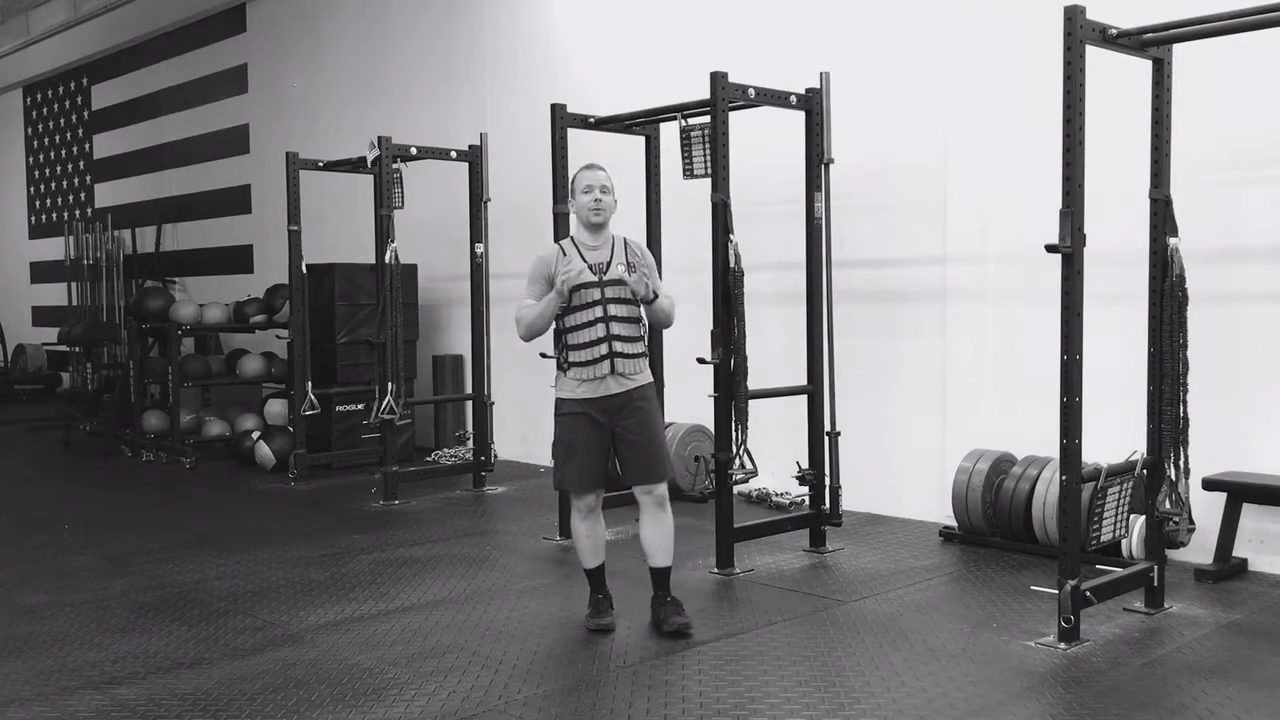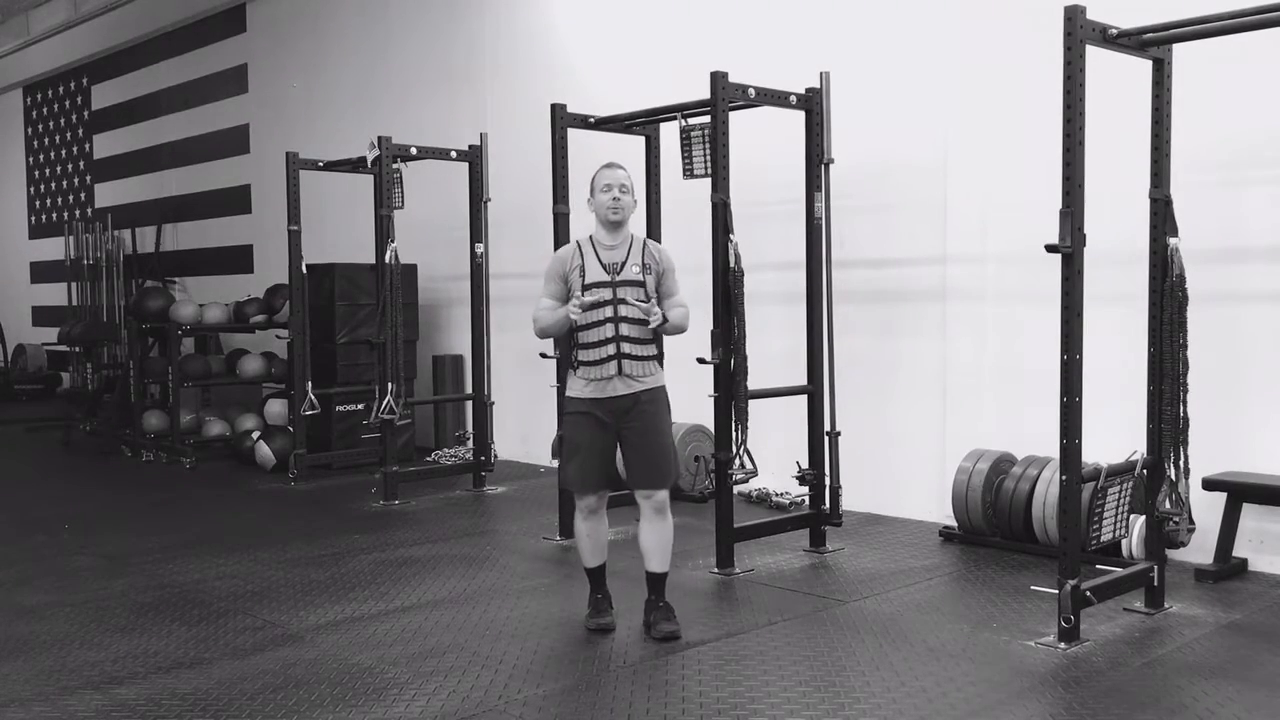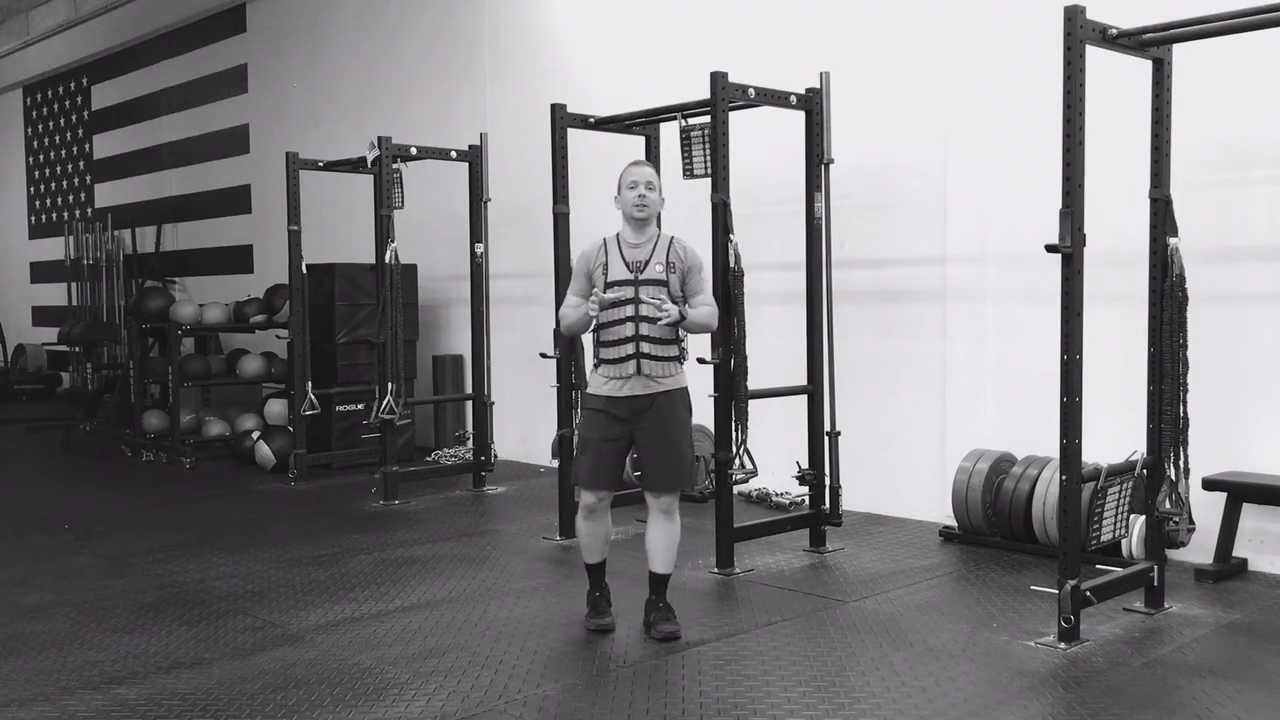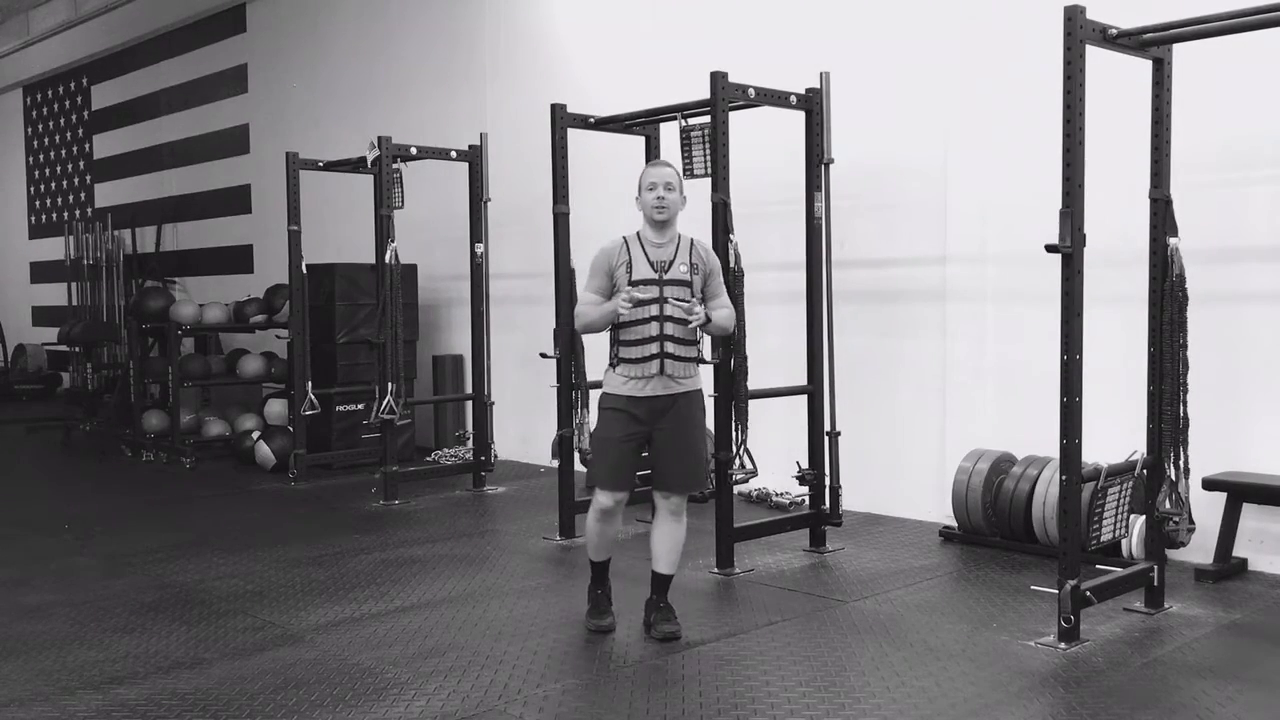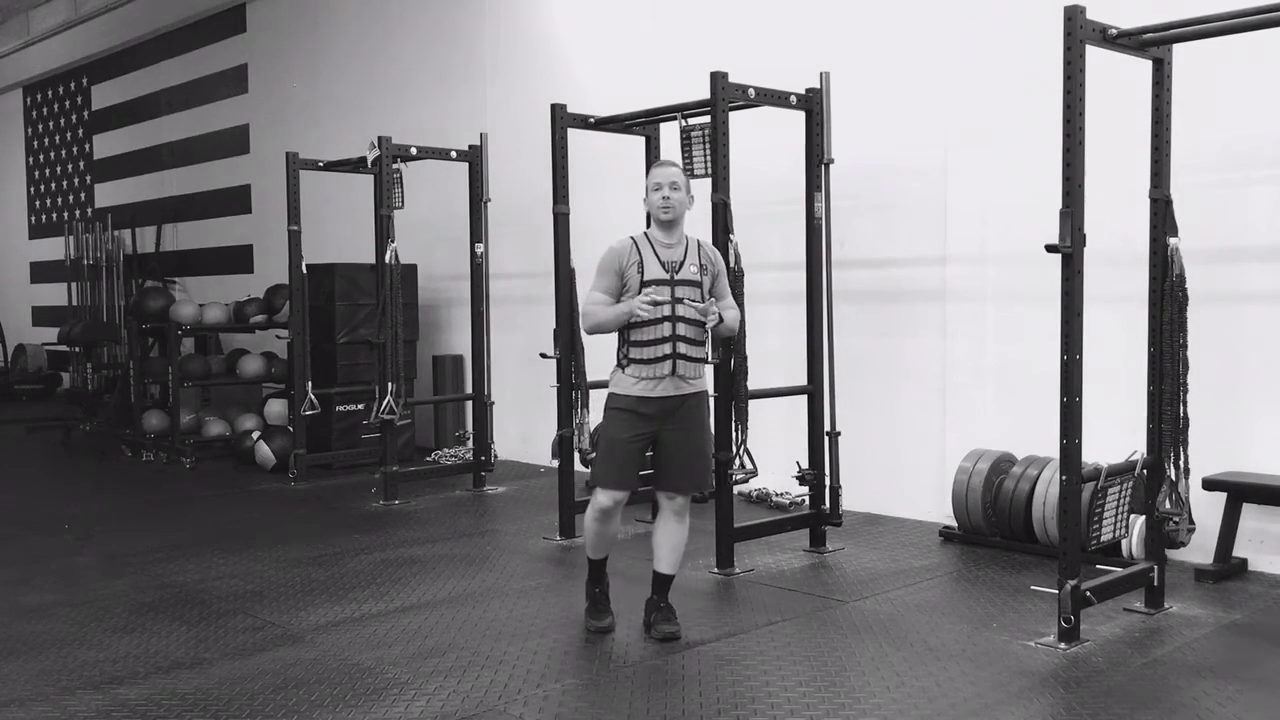
dt=0.4s
person 1, frame 1
left shoulder: (637, 253)
right shoulder: (550, 260)
left elbow: (667, 317)
right elbow: (525, 328)
left wrist: (650, 296)
right wrist: (558, 295)
left hip: (635, 390)
right hip: (579, 396)
left knee: (654, 493)
right knee: (585, 500)
left ankle: (663, 597)
right ankle: (599, 595)
person 1, frame 2
left shoulder: (655, 254)
right shoulder: (567, 257)
left elbow: (682, 316)
right elbow: (540, 324)
left wrist: (663, 316)
right wrist: (568, 313)
left hip: (645, 392)
right hip: (587, 395)
left knee: (655, 498)
right knee: (588, 500)
left ankle: (657, 601)
right ankle: (598, 594)
person 1, frame 3
left shoulder: (682, 253)
right shoulder: (593, 254)
left elbow: (710, 316)
right elbow: (565, 322)
left wrist: (679, 314)
right wrist: (586, 310)
left hip: (664, 393)
right hip: (606, 393)
left knee: (664, 500)
right knee: (592, 497)
left ankle: (658, 601)
right ankle: (597, 591)
person 1, frame 4
left shoulder: (702, 255)
right shoulder: (612, 253)
left elbow: (728, 319)
right elbow: (581, 319)
left wrist: (706, 317)
right wrist: (613, 307)
left hip: (681, 394)
right hip: (623, 394)
left knee: (672, 501)
right knee: (608, 499)
left ankle: (659, 602)
right ankle: (599, 587)
person 1, frame 5
left shoulder: (709, 256)
right shoulder: (621, 253)
left elbow: (733, 318)
right elbow: (589, 319)
left wrist: (717, 317)
right wrist: (628, 307)
left hip: (688, 395)
right hip: (631, 394)
left knee: (675, 501)
right knee: (607, 499)
left ankle: (659, 602)
right ankle: (596, 584)
